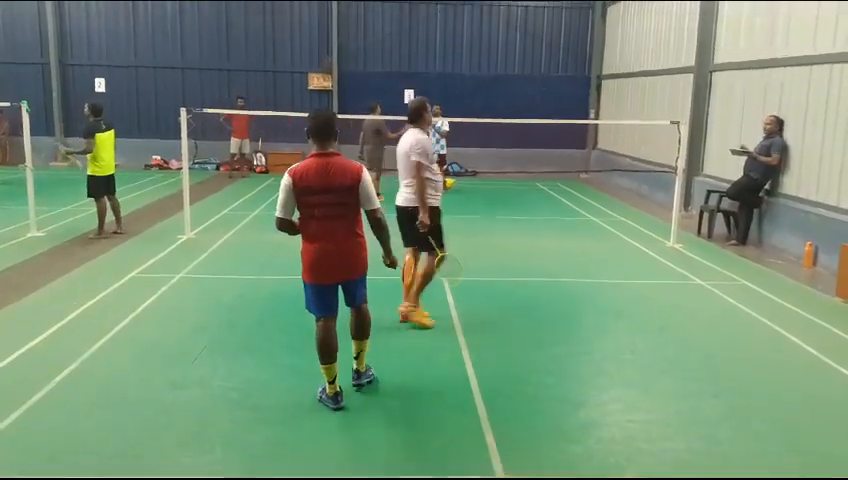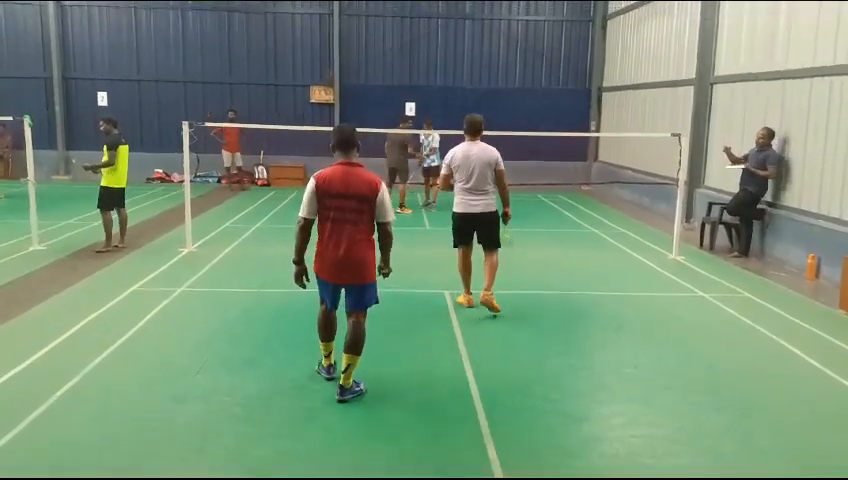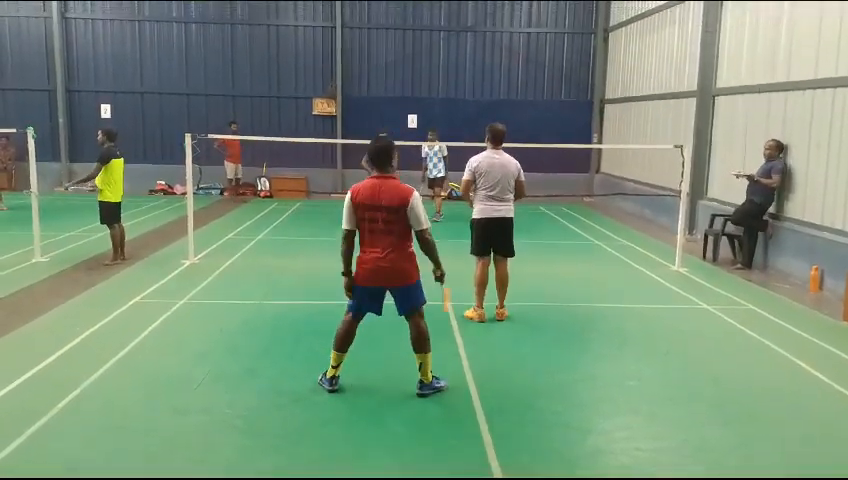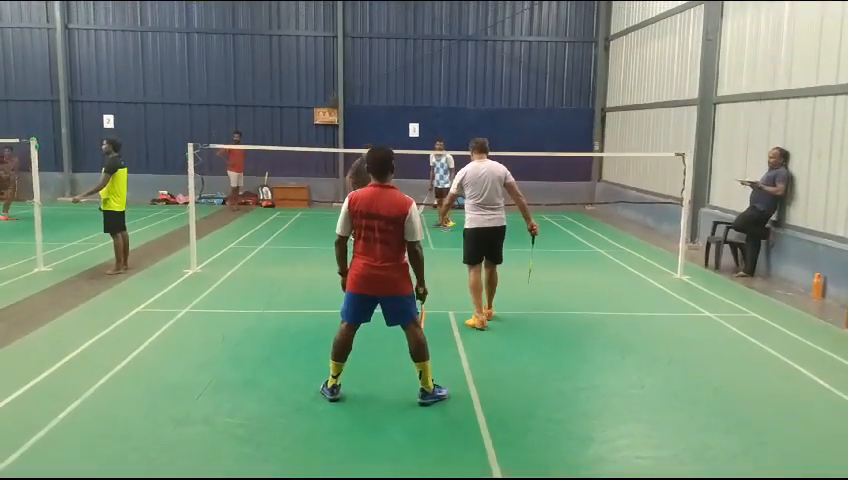
dt=1s
person 1, frame 1
left shoulder: (294, 174)
right shoulder: (356, 171)
left elbow: (282, 223)
right elbow: (376, 217)
right wrist: (388, 251)
left hip: (317, 259)
right hip: (353, 256)
left knee: (325, 320)
right knee: (360, 308)
left ankle: (332, 389)
right ankle: (360, 369)
person 1, frame 2
left shoulder: (319, 179)
right shoulder: (375, 183)
left elbow: (304, 225)
right elbow: (385, 229)
left wrist: (299, 262)
right wrist: (385, 260)
left hip: (327, 261)
right hip: (361, 263)
left knee: (327, 308)
right knee: (356, 318)
left ankle: (327, 364)
right ankle: (346, 384)
person 1, frame 3
left shoulder: (355, 193)
right shoulder: (408, 194)
left elbow: (347, 238)
right elbow: (424, 237)
left wrist: (347, 274)
right wrist: (437, 266)
left hip: (367, 270)
right hip: (403, 270)
left knee: (351, 318)
right knee: (416, 319)
left ankle: (331, 375)
right ankle: (426, 380)
person 1, frame 4
left shoulder: (353, 199)
right shoulder: (406, 204)
left elbow: (340, 242)
right elbow: (415, 249)
left wrist: (343, 272)
right wrist: (421, 282)
left hip: (360, 277)
right hip: (395, 279)
left knee: (347, 327)
right knee: (413, 328)
left ankle: (332, 385)
right ankle: (427, 388)
person 2, frame 1
left shoulder: (406, 137)
right shoulder: (422, 140)
right elbow: (418, 178)
left wrist: (439, 181)
right wrist: (424, 212)
left hip: (403, 204)
right hip: (423, 207)
left knee: (412, 254)
right knee: (435, 256)
left ankle: (409, 304)
right ankle: (411, 303)
person 2, frame 2
left shoulder: (453, 153)
right shoulder: (492, 152)
left elbow: (443, 185)
right elbow: (502, 185)
right wrist: (506, 208)
left hip: (461, 210)
right hip: (487, 210)
left knee: (464, 252)
right knee: (491, 252)
left ankle: (467, 295)
right ankle: (487, 292)
person 2, frame 3
left shoulder: (476, 160)
right shoulder: (513, 163)
left elbow: (464, 191)
right elbow: (521, 194)
left wrist: (474, 201)
left hip: (482, 216)
right hip: (506, 217)
left knee: (482, 262)
right knee: (501, 263)
left ankle: (479, 309)
right ankle: (501, 308)
person 2, frame 4
left shoulder: (464, 172)
right shoulder: (501, 169)
left elbow: (449, 201)
right elbow: (518, 197)
left wrist: (442, 216)
right wrist: (529, 221)
left hip: (474, 225)
right hip: (497, 225)
left knee: (475, 269)
right knee: (491, 267)
left ankle: (480, 315)
right ankle: (489, 309)
person 3, frame 1
left shoulder: (90, 128)
right shoulder: (109, 125)
left elbow: (89, 149)
left wrist: (72, 151)
left hip: (97, 170)
right hip: (109, 168)
left knee: (99, 199)
right knee: (111, 196)
left ankle: (101, 231)
right ankle: (119, 226)
person 3, frame 2
left shoulder: (111, 140)
right shoulder: (122, 139)
left elbow: (111, 161)
left wrist: (92, 166)
right wrist: (100, 169)
left hip: (110, 182)
right hip: (120, 181)
left knee: (105, 210)
right knee: (121, 209)
left ankle: (108, 242)
right ankle: (122, 240)
person 3, frame 3
left shoulder: (105, 152)
right shoulder: (117, 152)
left elbow: (94, 174)
left wrist: (73, 183)
right wrist: (98, 185)
left hip: (108, 196)
right hip: (116, 194)
left knee: (112, 225)
right knee: (118, 224)
left ankle: (116, 257)
right ankle: (122, 253)
person 3, frame 4
left shoulder: (111, 162)
right shoulder: (120, 162)
left elbow: (102, 185)
left wrist: (82, 196)
right wrist: (103, 201)
left hip: (112, 205)
right hip: (119, 203)
left knee: (116, 234)
right knee: (122, 232)
left ankle: (118, 266)
right ankle: (125, 263)
person 4, frame 1
left shoulder: (777, 142)
right shoulder: (766, 139)
left elbow: (774, 161)
left wrist: (756, 156)
right wrist: (748, 152)
left hip: (757, 177)
right hip: (751, 176)
left knee: (731, 192)
right knee: (745, 207)
left ankle: (757, 201)
right ankle: (740, 239)
person 4, frame 2
left shoulder: (772, 155)
right shoulder: (754, 151)
left elbow: (772, 174)
right elbow: (738, 161)
left wrist: (752, 170)
right wrist: (729, 153)
left hip: (754, 190)
right hip: (746, 188)
left knee: (732, 208)
right knee: (745, 219)
left ankle: (760, 213)
right ankle: (743, 251)
person 4, frame 3
left shoulder: (778, 165)
right shoulder: (768, 163)
left elbow: (775, 183)
left wrist: (756, 178)
right wrist: (748, 176)
left hip: (759, 201)
right hip: (754, 200)
left knee: (735, 218)
right knee: (750, 232)
left ankle: (763, 225)
right ankle: (746, 263)
person 4, frame 4
left shoulder: (782, 172)
right shoulder: (771, 171)
left elbow: (780, 191)
left wrist: (760, 186)
right wrist: (752, 185)
left hip: (763, 209)
right hip: (757, 207)
left knee: (738, 224)
right knee: (752, 239)
left ankle: (766, 233)
right ankle: (748, 270)
